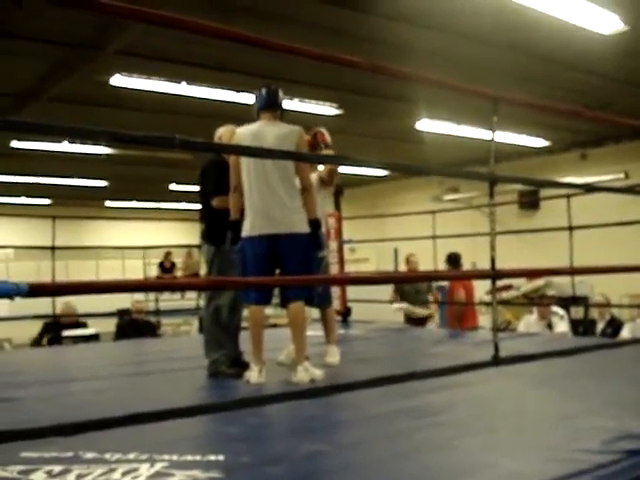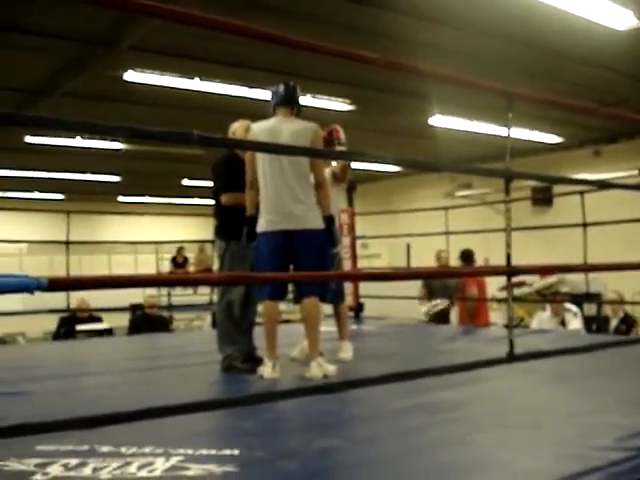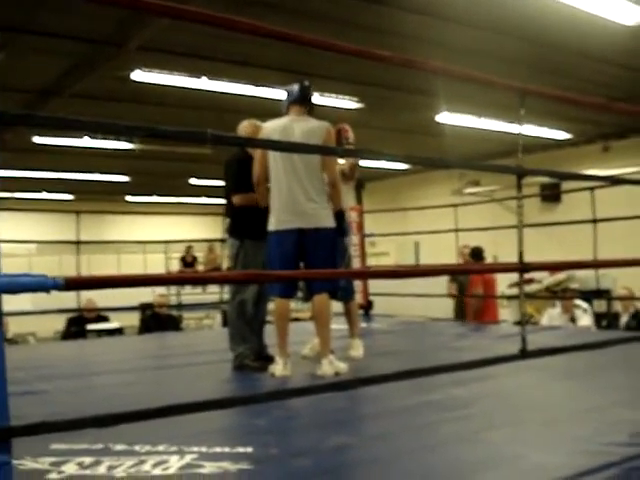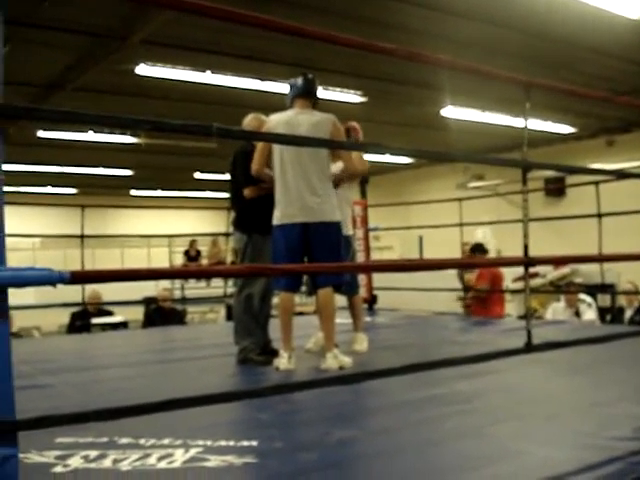
dt=0.4s
person 1, frame 1
left shoulder: (239, 135)
right shoulder: (295, 134)
left elbow: (235, 187)
right elbow: (306, 185)
left wrist: (234, 224)
right wrist: (315, 224)
left hip: (255, 227)
right hip: (292, 226)
left knee: (256, 298)
right knee: (295, 296)
left ankle: (257, 366)
right ankle: (301, 365)
person 1, frame 2
left shoulder: (255, 131)
right shoulder: (311, 130)
left elbow: (251, 183)
right elbow: (320, 181)
left wrist: (250, 219)
right wrist: (329, 220)
left hip: (270, 223)
right hip: (307, 221)
left knee: (270, 294)
right knee: (309, 291)
left ankle: (270, 362)
right ankle: (314, 360)
person 1, frame 3
left shoulder: (268, 129)
right shoulder: (323, 129)
left elbow: (259, 179)
right elbow: (332, 179)
left wrist: (267, 207)
right wrist: (339, 214)
left hip: (281, 221)
right hip: (318, 219)
left knee: (282, 291)
right knee: (320, 288)
left ankle: (282, 359)
right ankle: (326, 358)
person 1, frame 4
left shoulder: (273, 122)
right shoulder: (329, 122)
left elbow: (256, 169)
right elbow: (354, 168)
left hip: (286, 215)
right hip: (322, 213)
left knee: (286, 285)
right knee: (324, 283)
left ankle: (286, 353)
right ankle: (330, 352)
person 2, frame 1
left shoulder: (230, 167)
right shoulder: (215, 164)
right elbow: (218, 200)
left hip: (231, 239)
right hip: (219, 240)
left knee: (233, 301)
right knee: (219, 300)
left ankle: (231, 355)
right ankle: (217, 360)
person 2, frame 2
left shoulder: (249, 165)
right shoulder: (226, 161)
right elbow: (227, 197)
left hip: (249, 236)
right hip: (232, 237)
left knee: (249, 297)
right knee: (232, 296)
left ankle: (246, 350)
right ankle: (231, 355)
person 2, frame 3
left shoulder: (255, 163)
right shoulder: (238, 160)
right elbow: (238, 198)
left hip: (259, 235)
right hip: (245, 236)
left knee: (259, 295)
right knee: (244, 295)
left ankle: (256, 349)
right ankle: (243, 353)
person 2, frame 4
left shoulder: (256, 155)
right shoulder: (246, 153)
right elbow: (249, 191)
left wrist: (276, 185)
left hip: (262, 229)
right hip: (251, 230)
left knee: (263, 289)
right knee: (250, 288)
left ankle: (261, 343)
right ankle: (247, 347)
person 3, frame 1
left shoulder: (322, 177)
left elbow: (332, 168)
left wrist: (326, 146)
left knee: (323, 298)
left ankle: (332, 345)
right ankle: (296, 345)
person 3, frame 2
left shoulder: (335, 173)
left elbow: (344, 163)
left wrist: (339, 143)
left knee: (336, 294)
left ankle: (345, 341)
right ankle: (309, 341)
person 3, frame 3
left shoulder: (343, 172)
left elbow: (353, 163)
left wrist: (348, 143)
left hip: (337, 239)
left knee: (346, 292)
left ankle: (355, 339)
right ankle: (320, 339)
person 3, frame 4
left shoulder: (345, 166)
left wrist: (355, 143)
left hip: (341, 232)
left knee: (350, 286)
left ankle: (359, 333)
right ankle: (323, 332)
